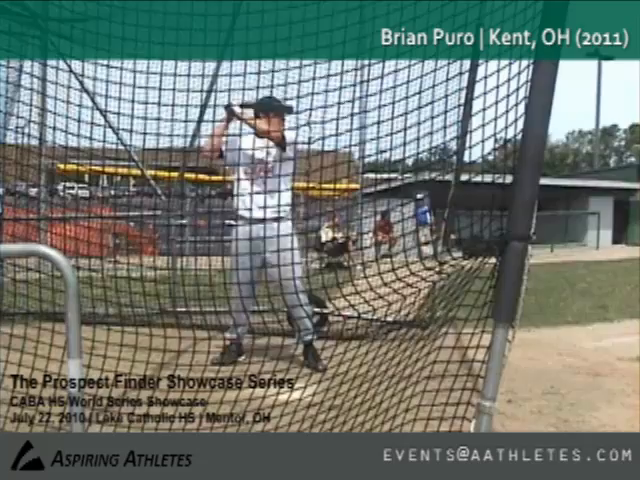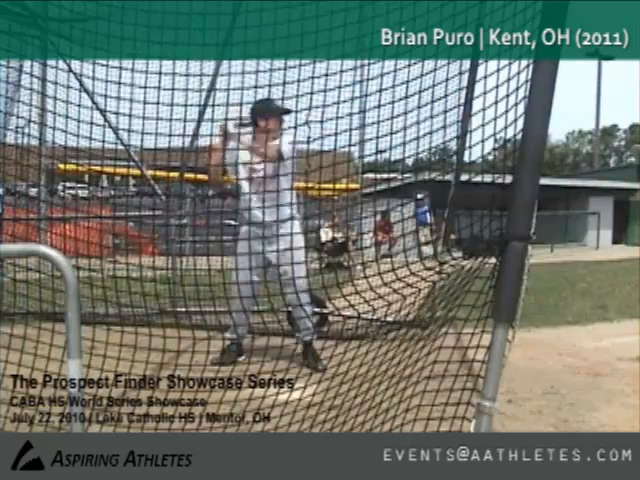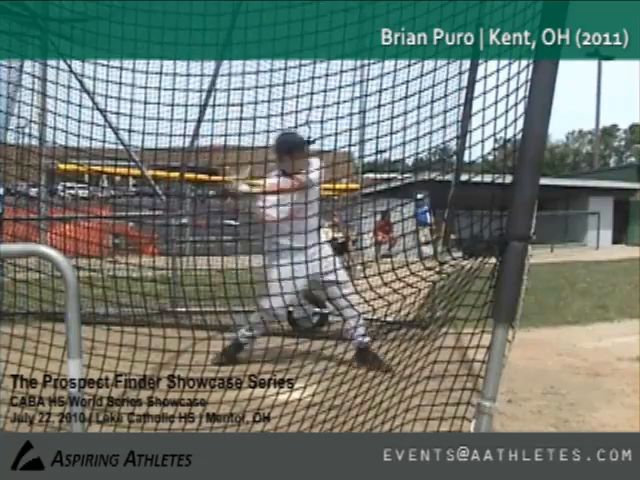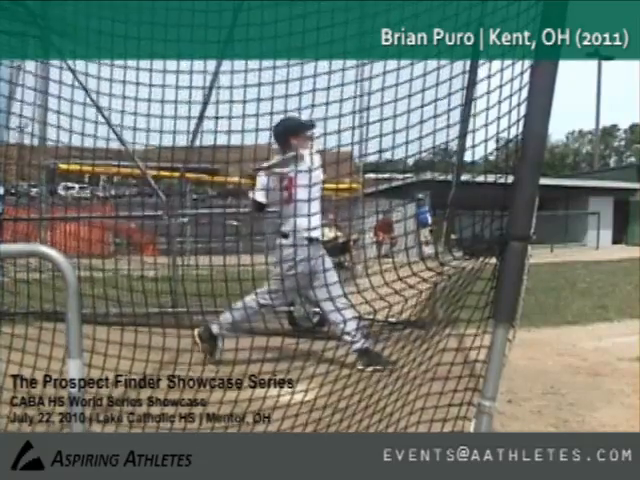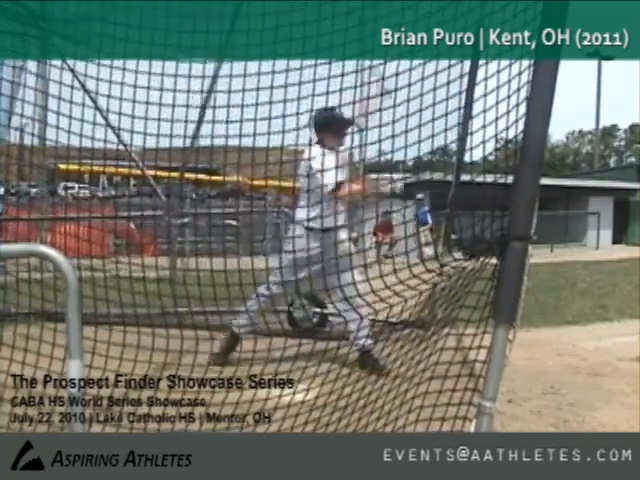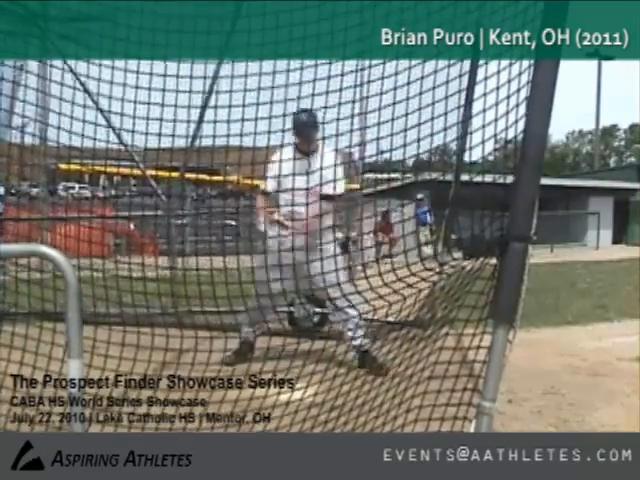
dt=0.5s
person 1, frame 1
left shoulder: (287, 142)
right shoulder: (241, 143)
left elbow: (274, 134)
right elbow: (212, 149)
left wrist: (243, 116)
right wrist: (227, 120)
left hip: (279, 225)
right hip: (246, 226)
left knee: (293, 285)
right knee: (242, 287)
left ankle: (308, 344)
right ankle: (235, 342)
person 1, frame 2
left shoulder: (286, 143)
right shoulder: (239, 146)
left elbow: (269, 154)
right elbow: (214, 171)
left wrist: (237, 138)
right wrist: (223, 139)
left hip: (285, 227)
right hip: (252, 228)
left knee: (297, 286)
right knee: (242, 287)
left ankle: (308, 346)
right ankle: (235, 343)
person 1, frame 3
left shoulder: (313, 165)
right shoulder: (270, 182)
left elbow: (297, 183)
right elbow: (265, 218)
left wrist: (264, 187)
left hip: (314, 245)
right hip: (285, 251)
left knee: (342, 291)
right knee: (277, 305)
left ankle: (361, 347)
right ankle: (240, 341)
person 1, frame 4
left shoulder: (268, 170)
right shoulder: (312, 159)
left elbow: (258, 207)
right hip: (299, 244)
left knee: (333, 296)
right knee: (269, 297)
left ankle: (362, 349)
right ankle: (212, 333)
person 1, frame 5
left shoulder: (335, 150)
right shoulder: (315, 159)
right elbow: (345, 193)
left hip: (337, 234)
right hip: (306, 235)
left knee: (350, 292)
right knee: (273, 288)
left ankle: (364, 350)
right ankle: (235, 334)
person 1, frame 6
left shoulder: (330, 158)
right shoulder: (280, 158)
left elbow: (329, 200)
right elbow: (265, 195)
left wrist: (308, 225)
right wrist: (264, 217)
left hip: (319, 236)
right hip: (282, 235)
left knee: (340, 293)
right knee: (263, 289)
left ankle: (363, 351)
right ankle: (247, 342)
